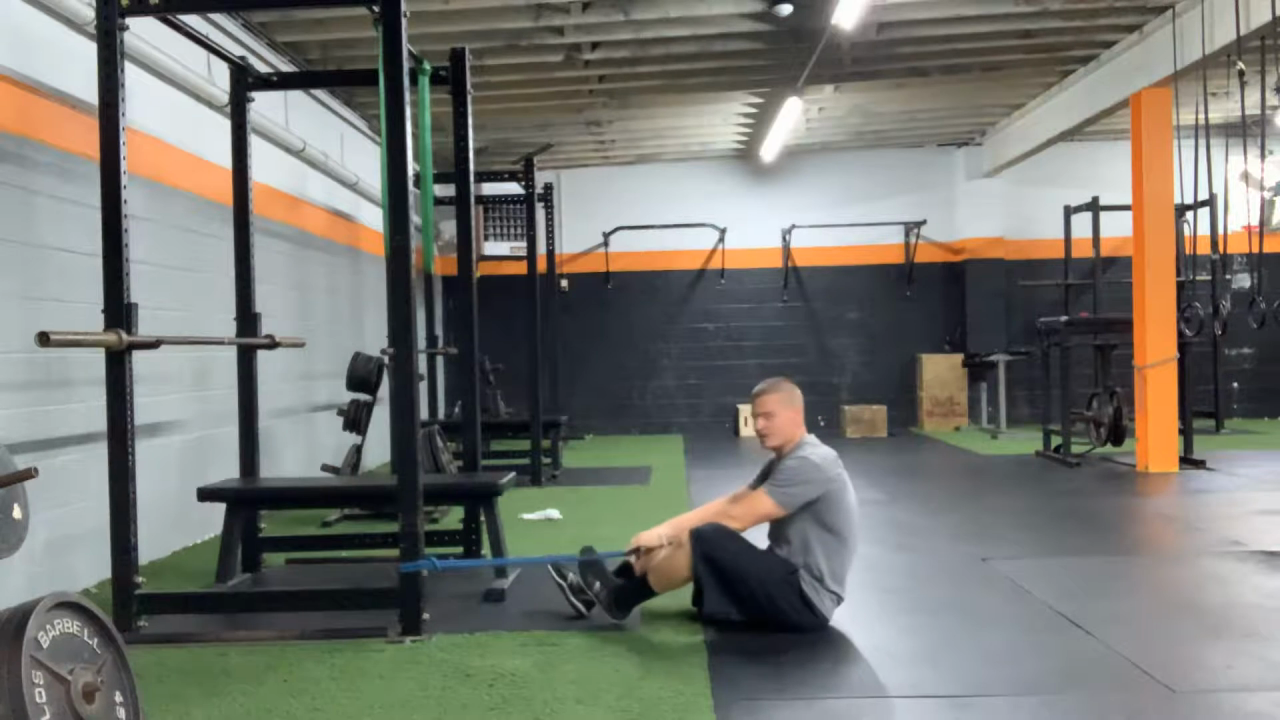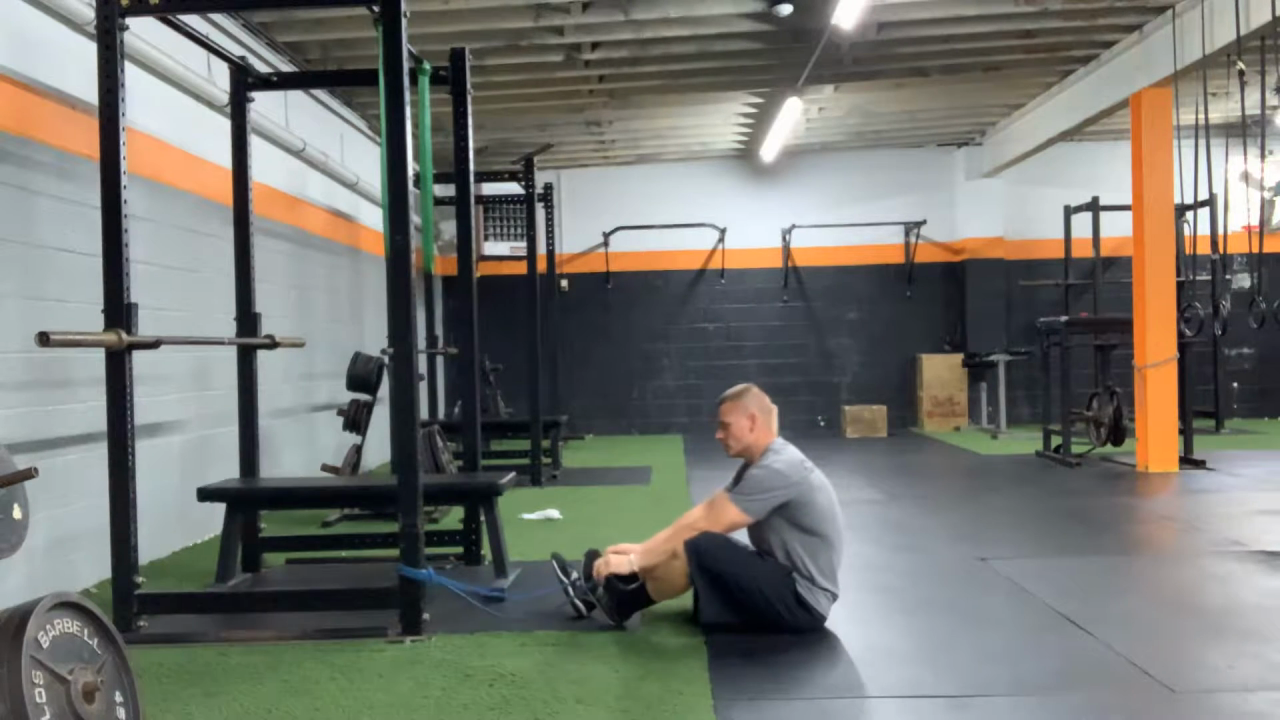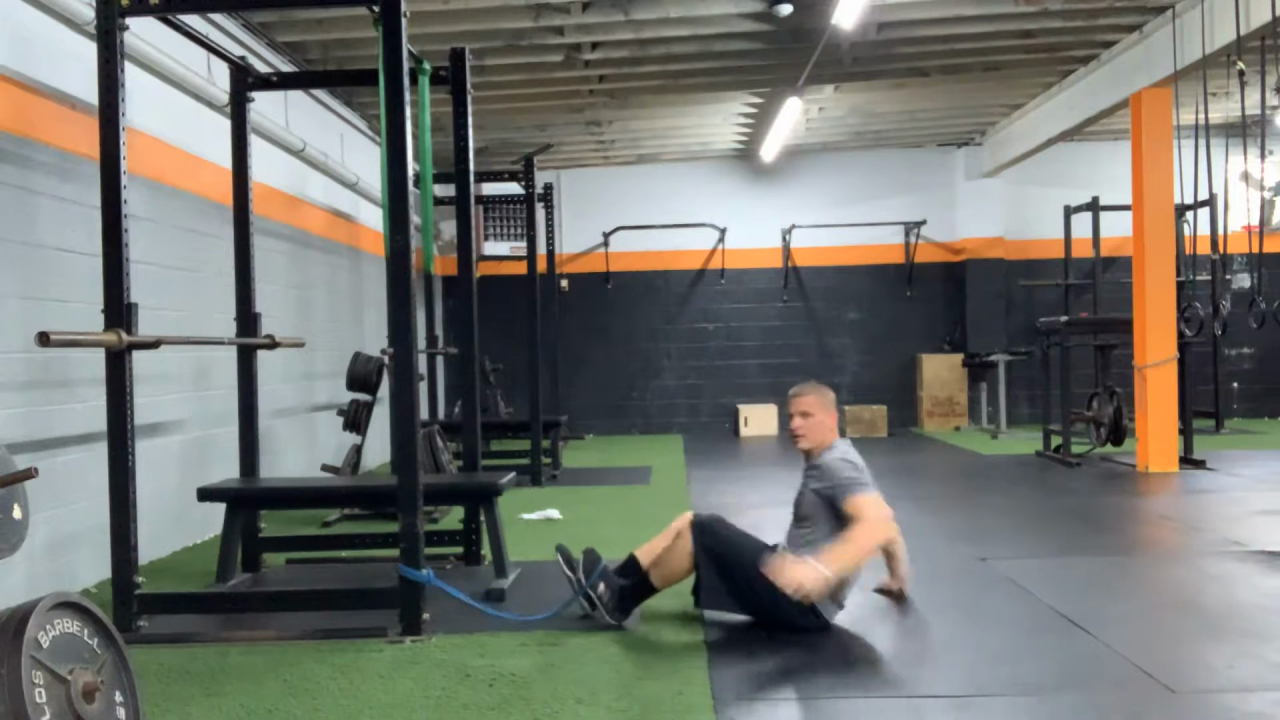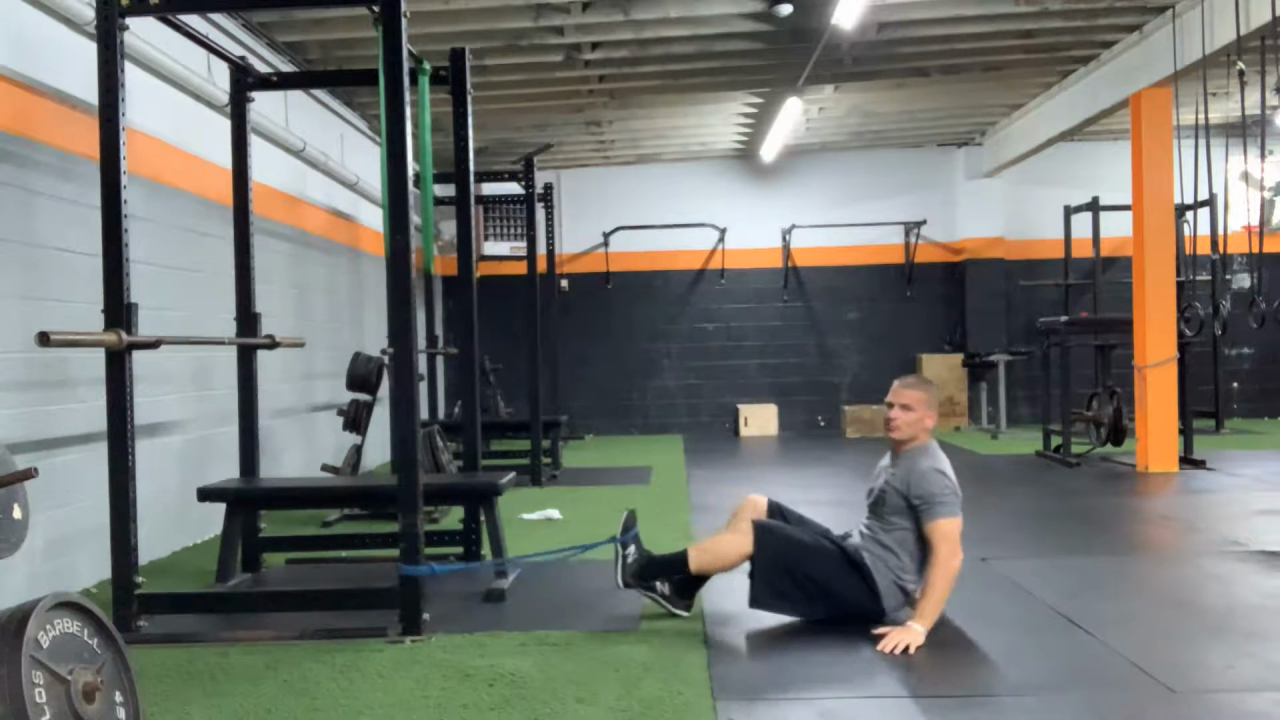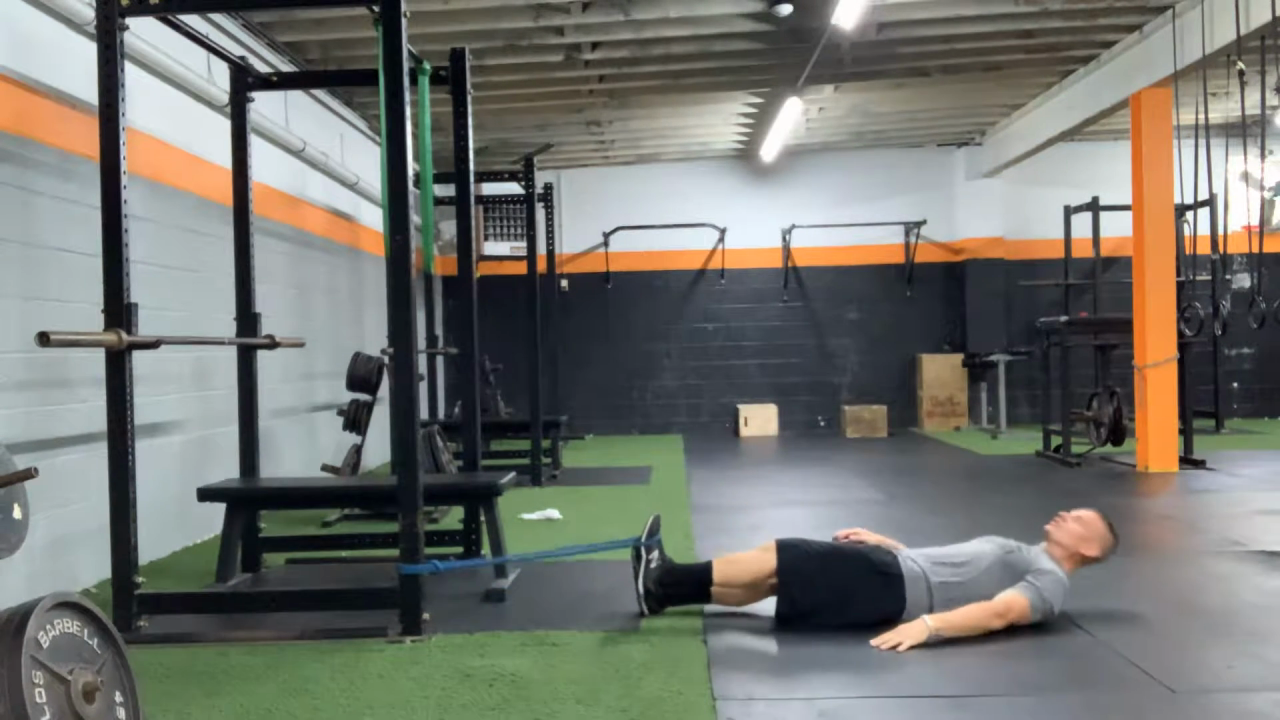
dt=1s
person 1, frame 1
left shoulder: (810, 464)
right shoulder: (785, 461)
left elbow: (738, 517)
right elbow: (730, 503)
left wrist: (664, 535)
right wrist: (666, 529)
left hip: (806, 600)
right hip: (789, 579)
left knee: (703, 539)
right knee: (684, 540)
left ankle: (619, 599)
right ankle: (592, 591)
person 1, frame 2
left shoulder: (777, 470)
right shoulder: (763, 462)
left elbow: (705, 526)
right elbow: (706, 511)
left wrist: (634, 561)
right wrist: (642, 549)
left hip: (802, 602)
right hip: (785, 579)
left knee: (696, 548)
right knee: (683, 543)
left ankle: (620, 604)
right ankle: (598, 587)
person 1, frame 3
left shoulder: (837, 466)
right shoulder: (825, 463)
left elbow: (880, 526)
left wrist: (818, 569)
right wrist: (898, 579)
left hip: (803, 602)
right hip: (798, 580)
left knee: (702, 530)
right knee: (690, 524)
left ankle: (621, 601)
right ankle: (616, 585)
person 1, frame 4
left shoulder: (928, 473)
right shoulder: (898, 457)
left elbow: (948, 554)
left wrist: (917, 625)
right wrist: (911, 583)
left hip: (870, 589)
right hip: (854, 557)
left knee: (751, 534)
right knee: (754, 507)
left ankle: (646, 569)
right ankle: (681, 590)
person 1, frame 5
left shoulder: (1049, 579)
right shoulder: (1025, 556)
left elbow: (996, 613)
left wrist: (927, 625)
right wrist: (883, 539)
left hip: (900, 589)
right hip: (898, 567)
left knee: (775, 558)
right knee: (772, 577)
left ankle: (666, 576)
right ankle: (662, 591)
